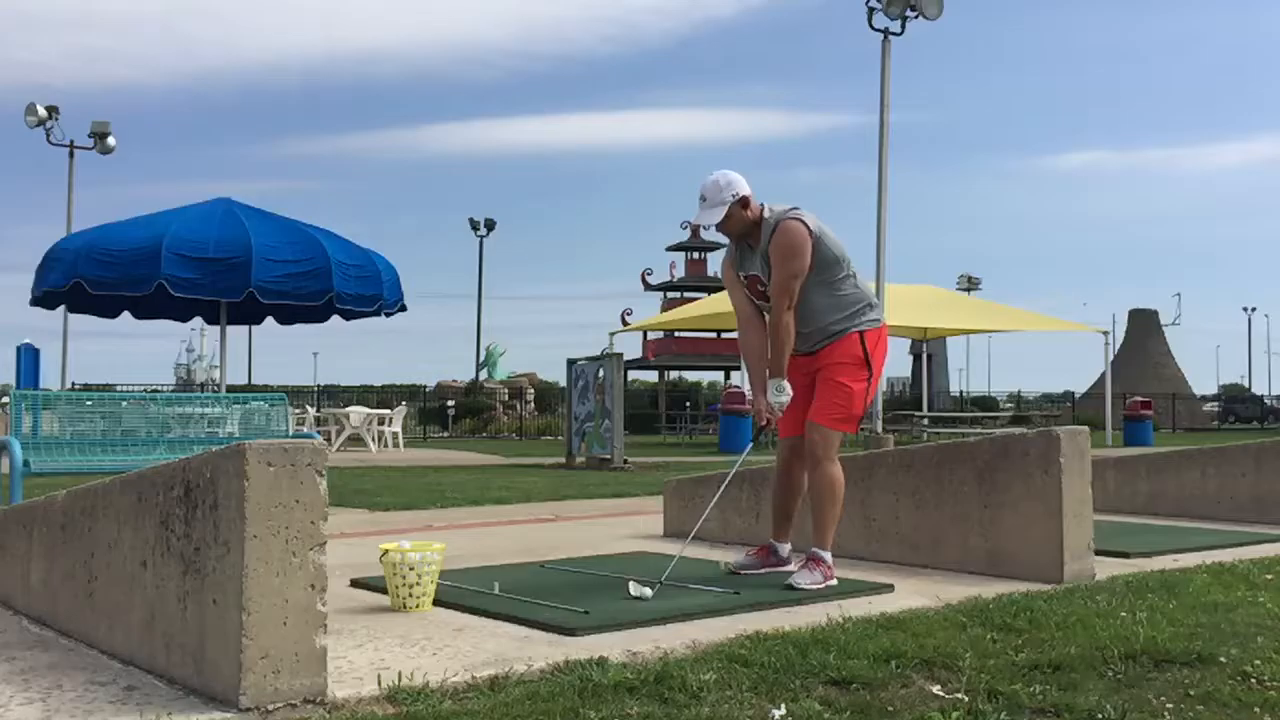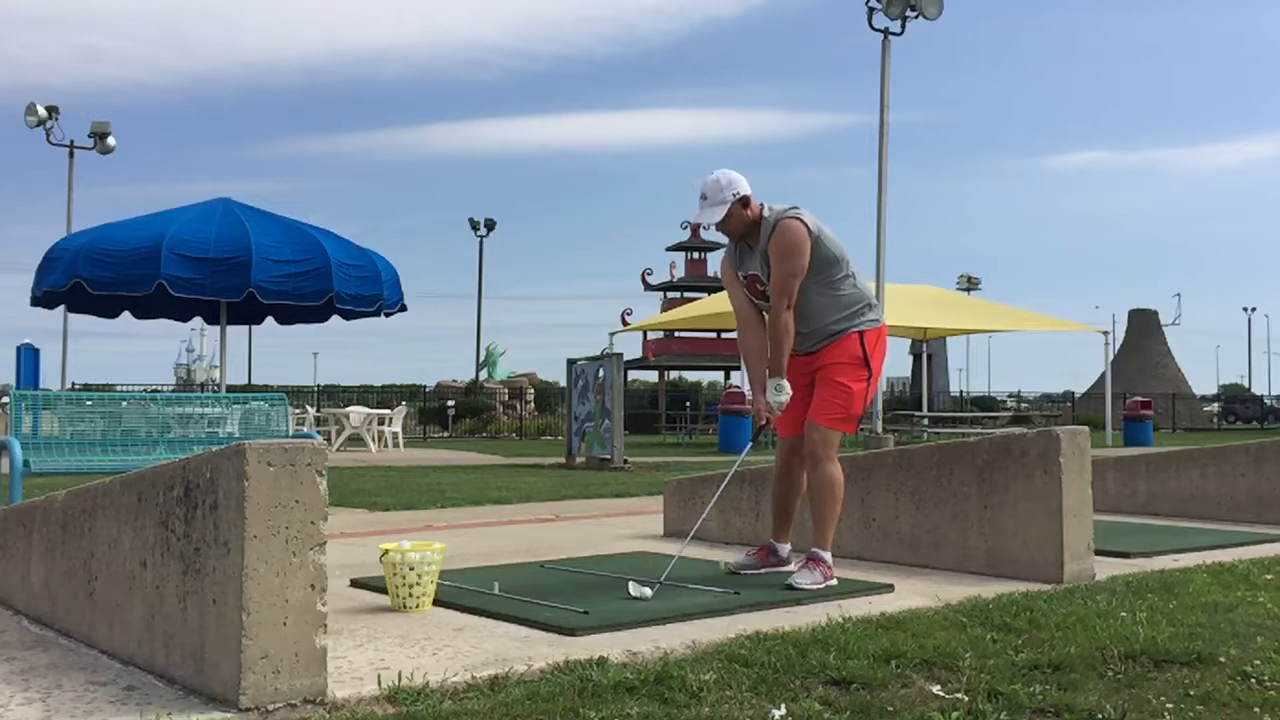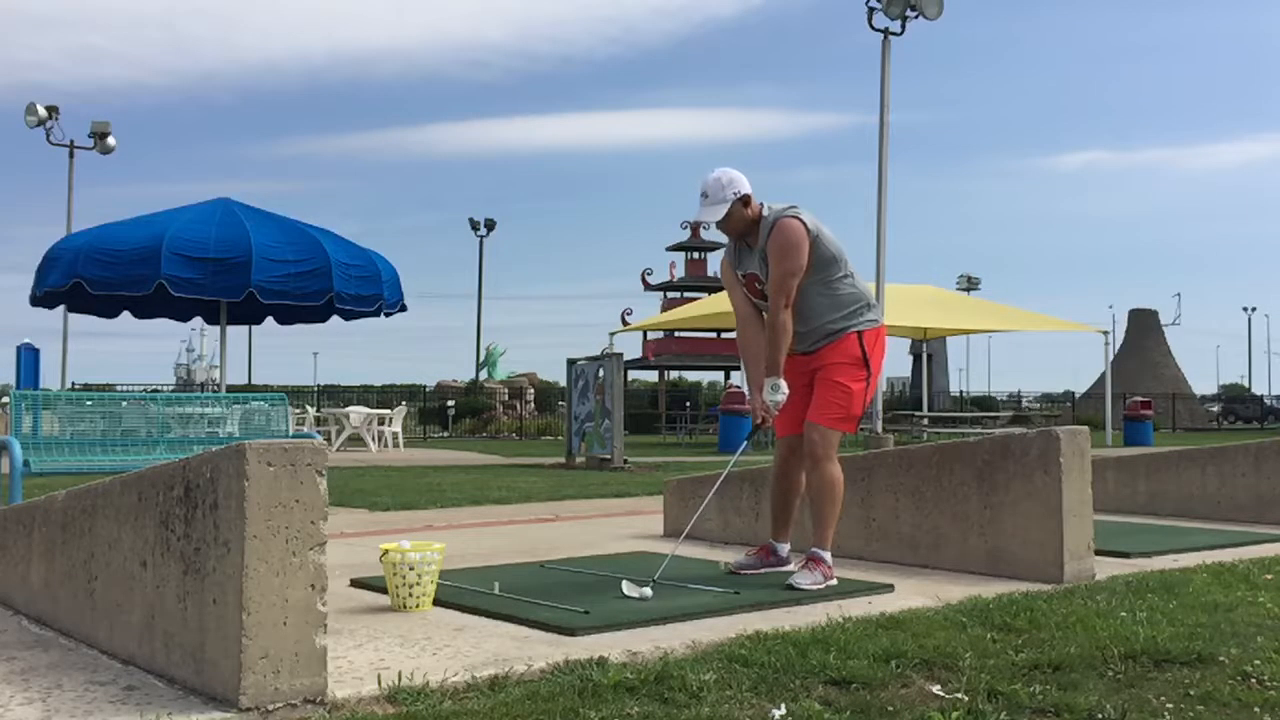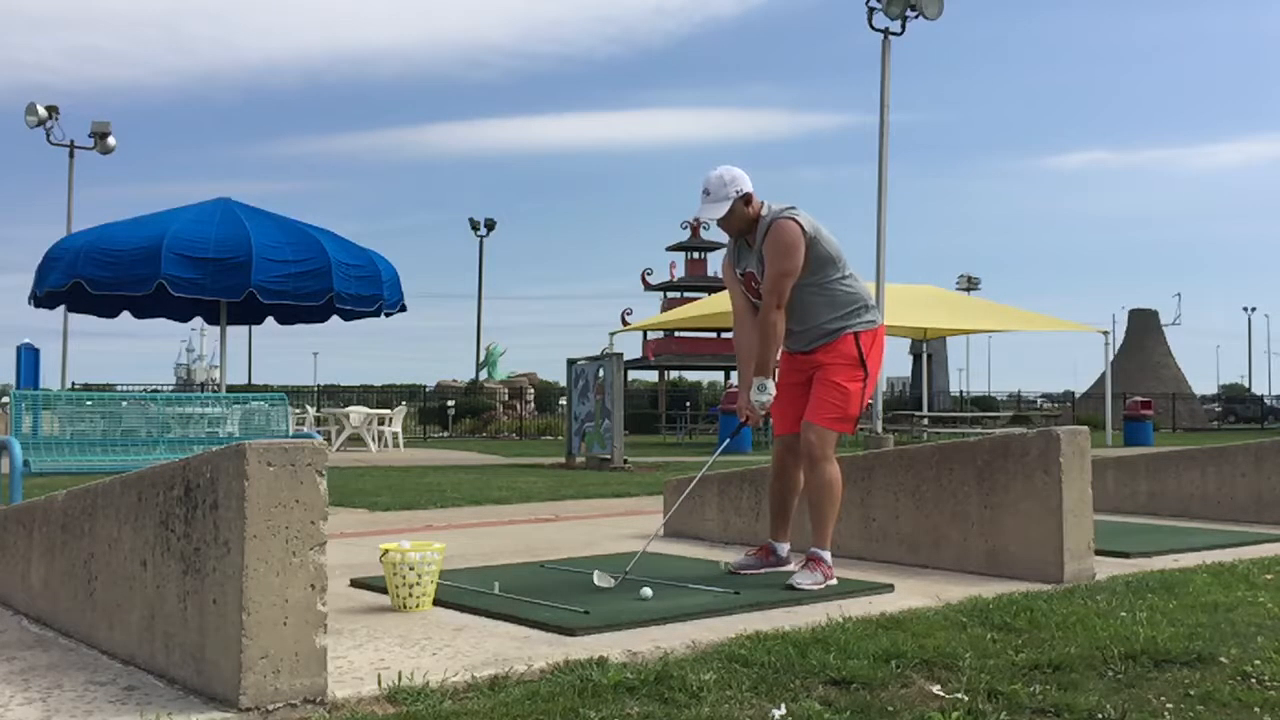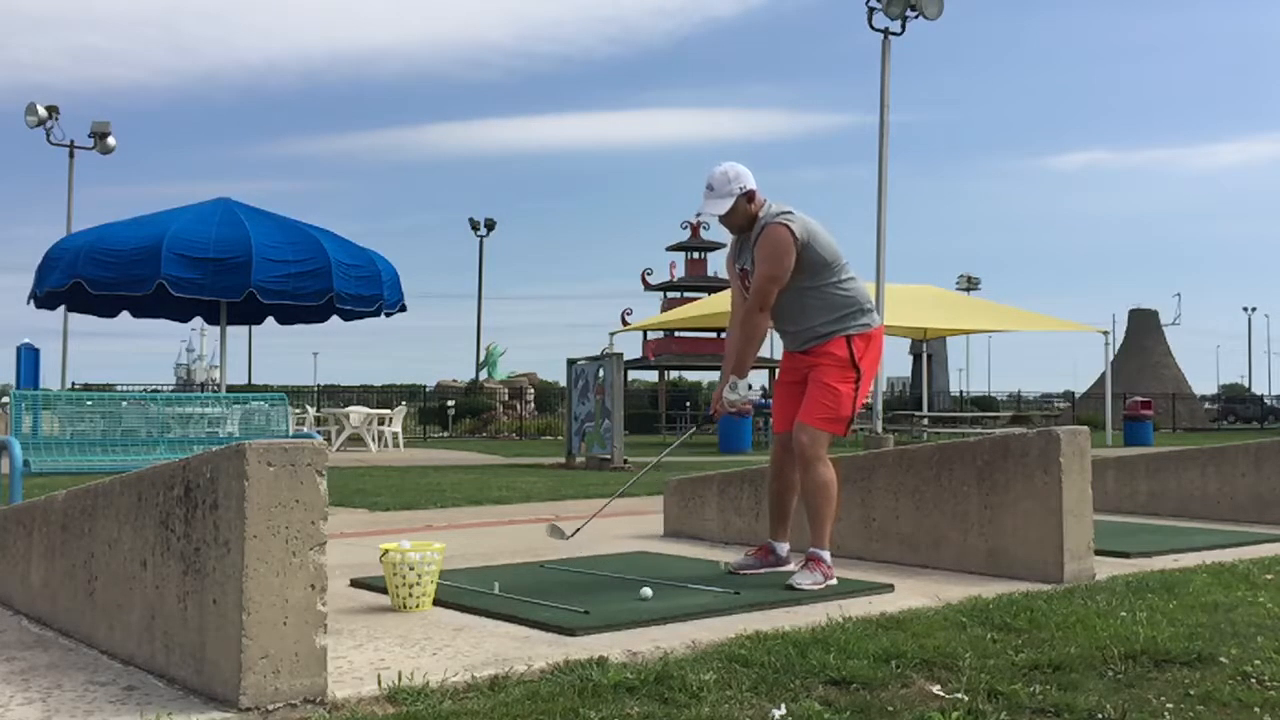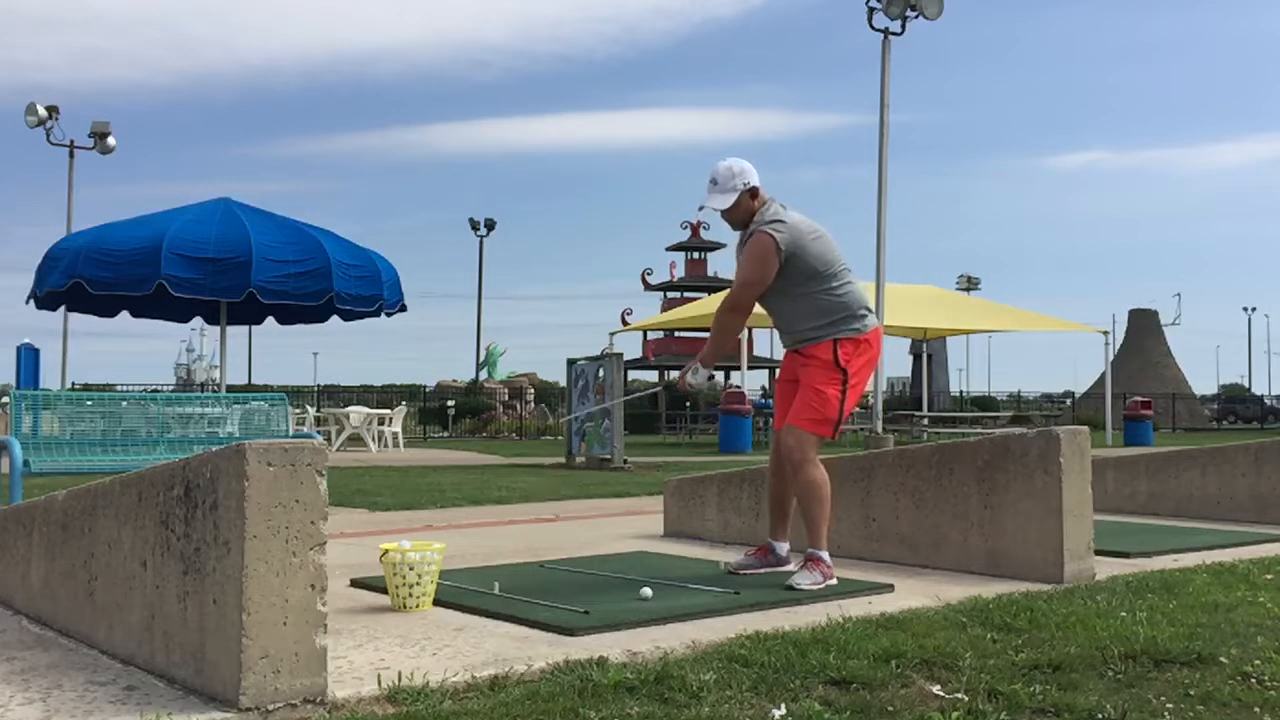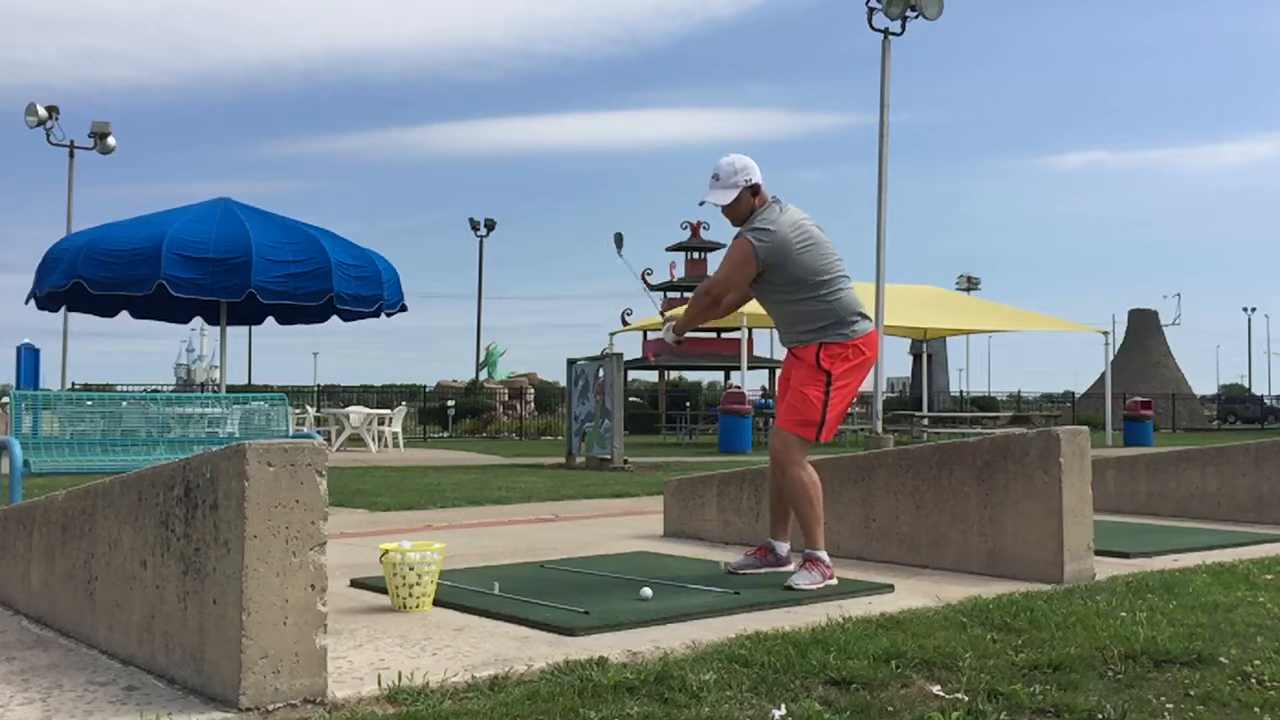
dt=0.7s
person 1, frame 1
left shoulder: (789, 230)
right shoulder: (733, 261)
left elbow: (783, 313)
right elbow: (751, 326)
left wrist: (778, 383)
right wrist: (759, 392)
left hip: (853, 339)
right hip: (805, 350)
left knee: (819, 447)
right knee: (790, 450)
left ankle: (821, 560)
right ankle: (778, 549)
person 1, frame 2
left shoulder: (788, 229)
right shoulder: (732, 262)
left elbow: (782, 312)
right elbow: (750, 325)
left wrist: (777, 382)
right wrist: (758, 391)
left hip: (852, 338)
right hip: (804, 350)
left knee: (819, 446)
right knee: (789, 449)
left ankle: (822, 559)
right ankle: (778, 548)
person 1, frame 3
left shoulder: (787, 228)
right shoulder: (732, 260)
left elbow: (780, 310)
right elbow: (749, 325)
left wrist: (774, 381)
right wrist: (756, 389)
left hip: (851, 339)
right hip: (802, 350)
left knee: (818, 446)
right knee: (787, 449)
left ankle: (821, 559)
right ankle: (778, 549)
person 1, frame 4
left shoulder: (784, 228)
right shoulder: (733, 258)
left elbow: (773, 311)
right elbow: (745, 323)
left wrist: (763, 383)
right wrist: (746, 387)
left hip: (850, 340)
right hip: (801, 350)
left knee: (816, 445)
right knee: (785, 448)
left ankle: (821, 559)
right ankle: (777, 548)
person 1, frame 5
left shoulder: (778, 231)
right shoulder: (738, 250)
left elbow: (758, 313)
right elbow: (739, 318)
left wrist: (738, 380)
right wrist: (725, 382)
left hip: (847, 342)
right hip: (801, 349)
left knee: (809, 445)
right knee: (783, 447)
left ankle: (820, 559)
right ankle: (777, 548)
person 1, frame 6
left shoulder: (769, 236)
right shoulder: (752, 234)
left elbow: (733, 308)
right elbow: (738, 309)
left wrist: (702, 365)
right wrist: (707, 360)
left hip: (843, 345)
right hip: (804, 347)
left knee: (799, 447)
right knee: (782, 447)
left ankle: (820, 559)
right ankle: (777, 548)
person 1, frame 7
left shoulder: (755, 239)
right shoulder: (781, 216)
left elbow: (711, 293)
right elbow: (738, 293)
left wrist: (677, 328)
right wrist: (690, 320)
left hip: (837, 348)
right hip: (809, 347)
left knee: (788, 448)
right knee: (782, 448)
left ankle: (818, 560)
right ankle: (777, 548)
